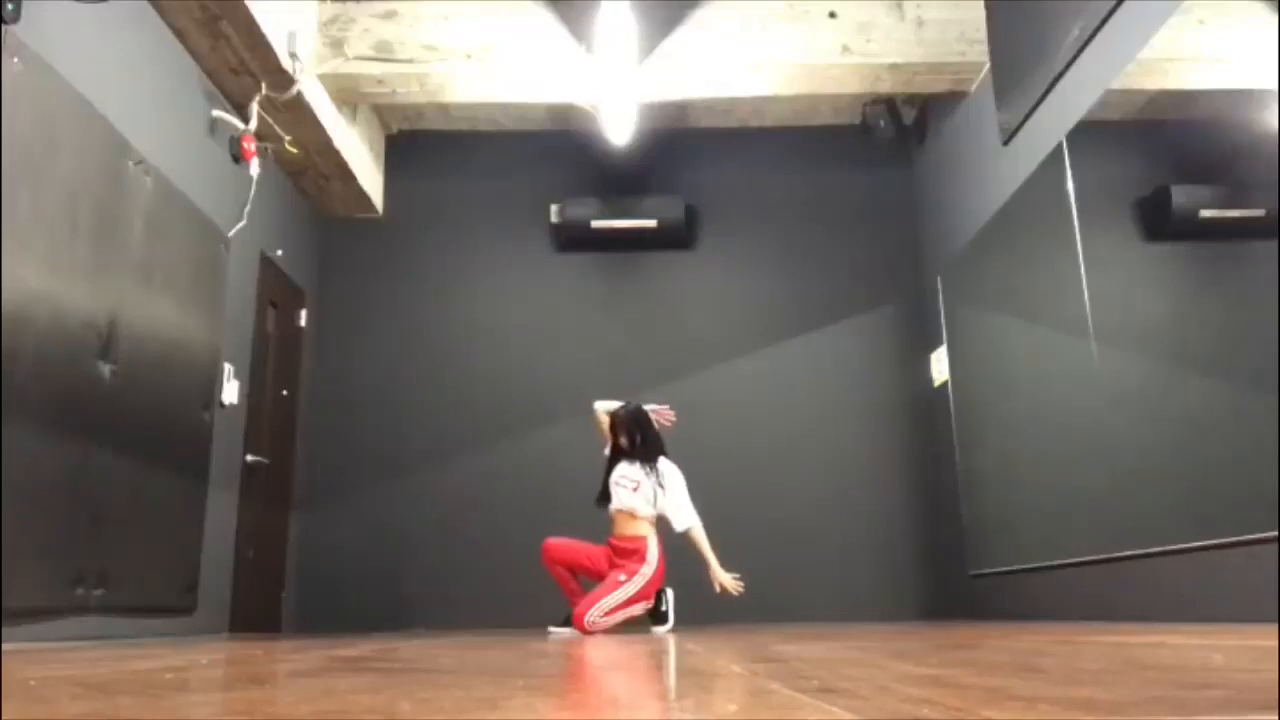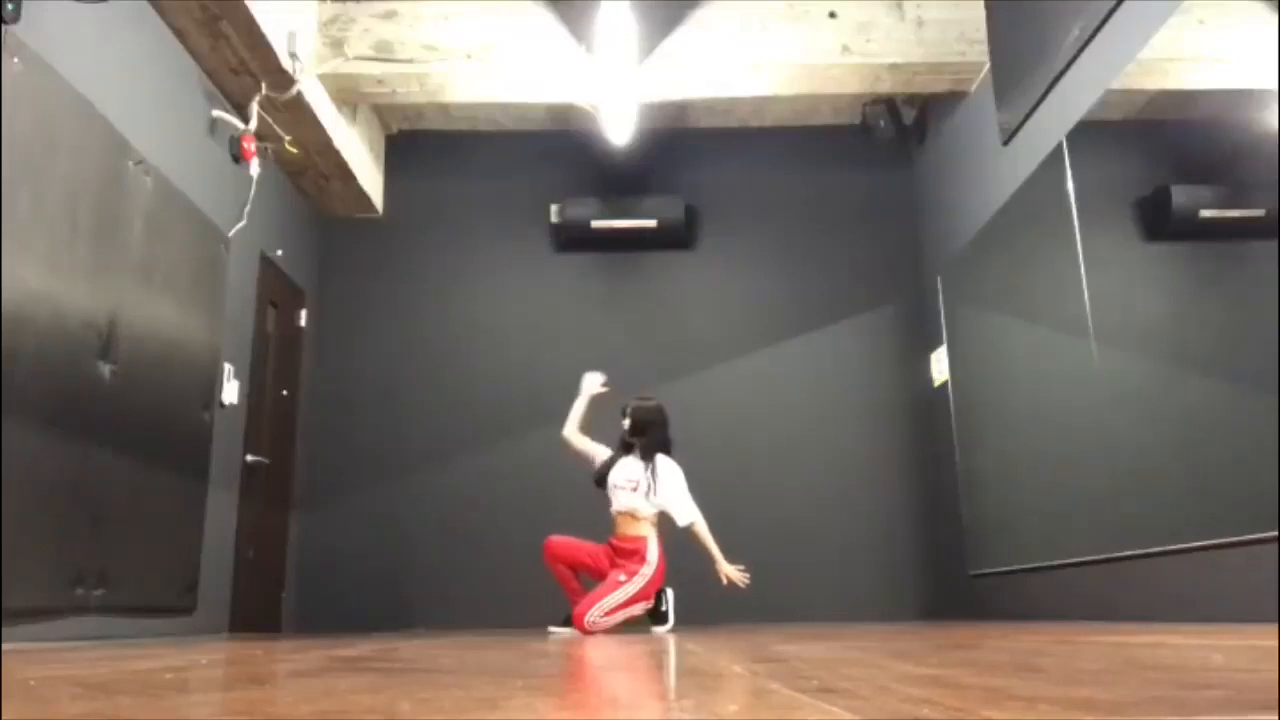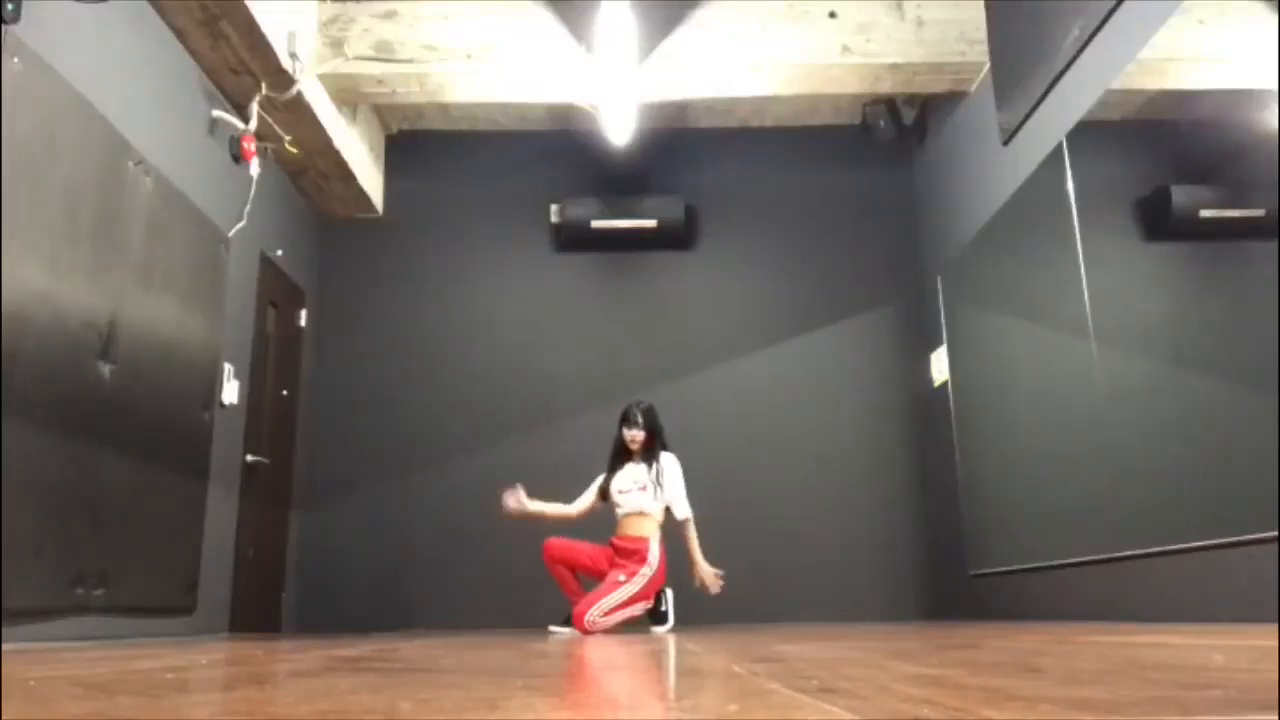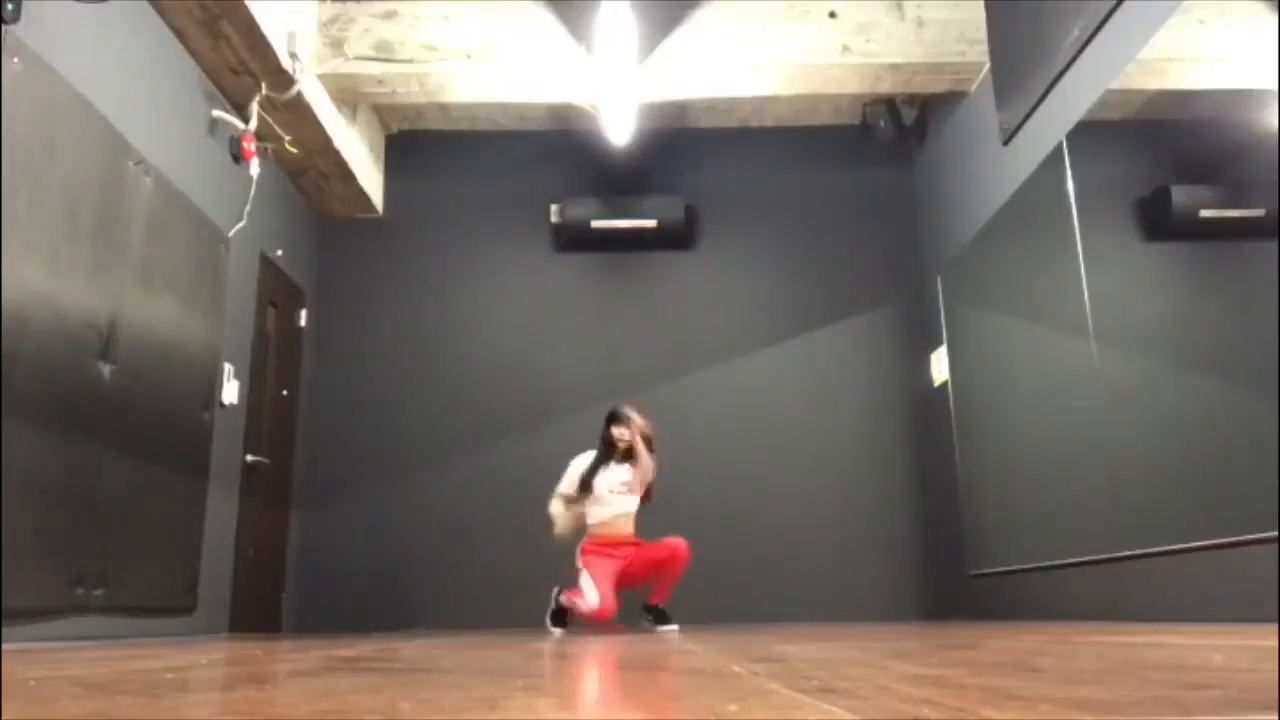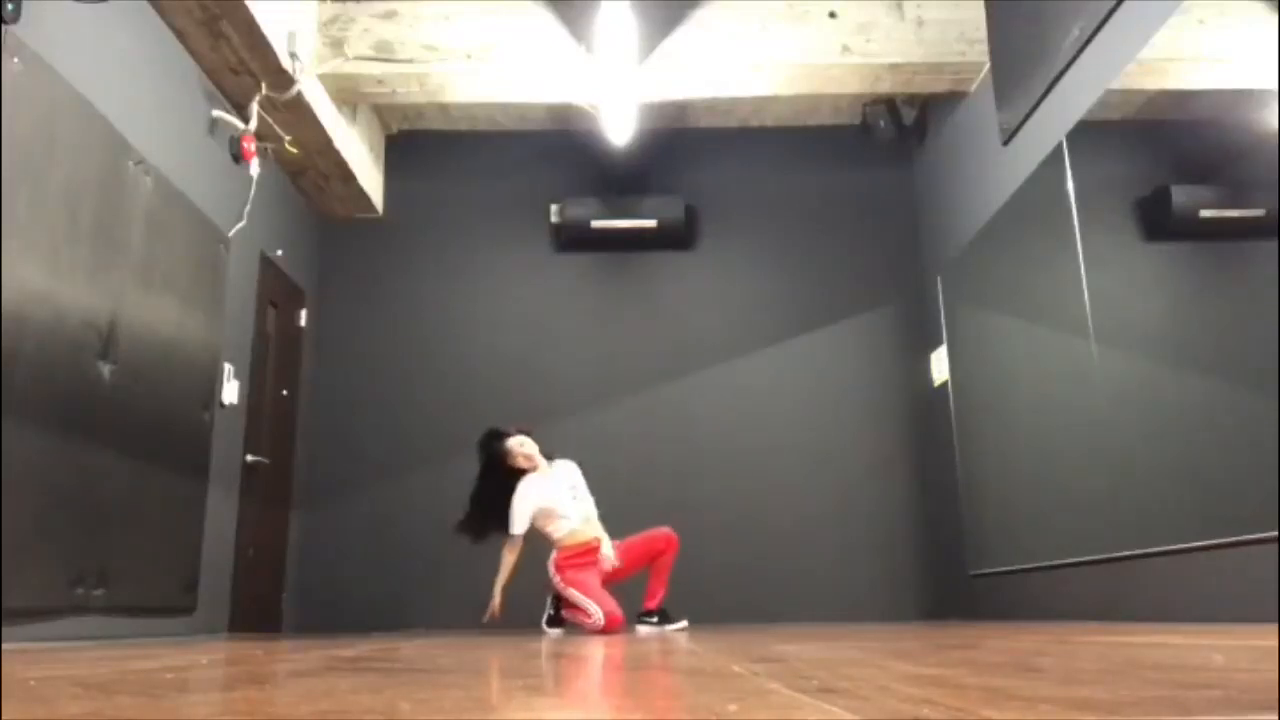
dt=0.7s
person 1, frame 1
left shoulder: (664, 470)
right shoulder: (619, 459)
left elbow: (690, 519)
right elbow: (600, 408)
left wrist: (714, 567)
right wrist: (642, 412)
left hip: (644, 560)
right hip: (614, 553)
left knee: (587, 621)
right knee: (552, 549)
left ankle: (652, 603)
right ankle: (581, 608)
person 1, frame 2
left shoulder: (664, 467)
right shoulder: (617, 459)
left elbow: (691, 515)
right elbow: (570, 434)
left wrist: (719, 560)
right wrist: (586, 393)
left hip: (644, 560)
right hip: (615, 553)
left knee: (586, 621)
right knee: (554, 547)
left ankle: (652, 602)
right ankle: (581, 606)
person 1, frame 3
left shoulder: (666, 462)
right shoulder: (615, 471)
left elbow: (684, 514)
right elbow: (575, 510)
left wrist: (698, 562)
right wrist: (528, 506)
left hip: (647, 559)
right hip: (616, 554)
left knee: (586, 622)
right knee: (554, 549)
left ankle: (653, 602)
right ankle: (582, 609)
person 1, frame 4
left shoulder: (638, 467)
right shoulder: (587, 463)
left elbow: (646, 477)
right elbow: (558, 501)
left wrist: (638, 440)
right wrist: (562, 517)
left hip: (633, 551)
right hip: (597, 553)
left knee: (677, 548)
right knee: (600, 611)
left ankle: (655, 608)
right ankle: (566, 599)
person 1, frame 5
left shoulder: (566, 468)
right shoulder: (525, 492)
right elbow: (513, 546)
left wrist: (606, 540)
right wrist: (497, 592)
left hip: (601, 554)
right hip: (571, 566)
left knee: (666, 538)
right knee: (612, 620)
left ankle: (650, 614)
right ankle: (561, 608)
